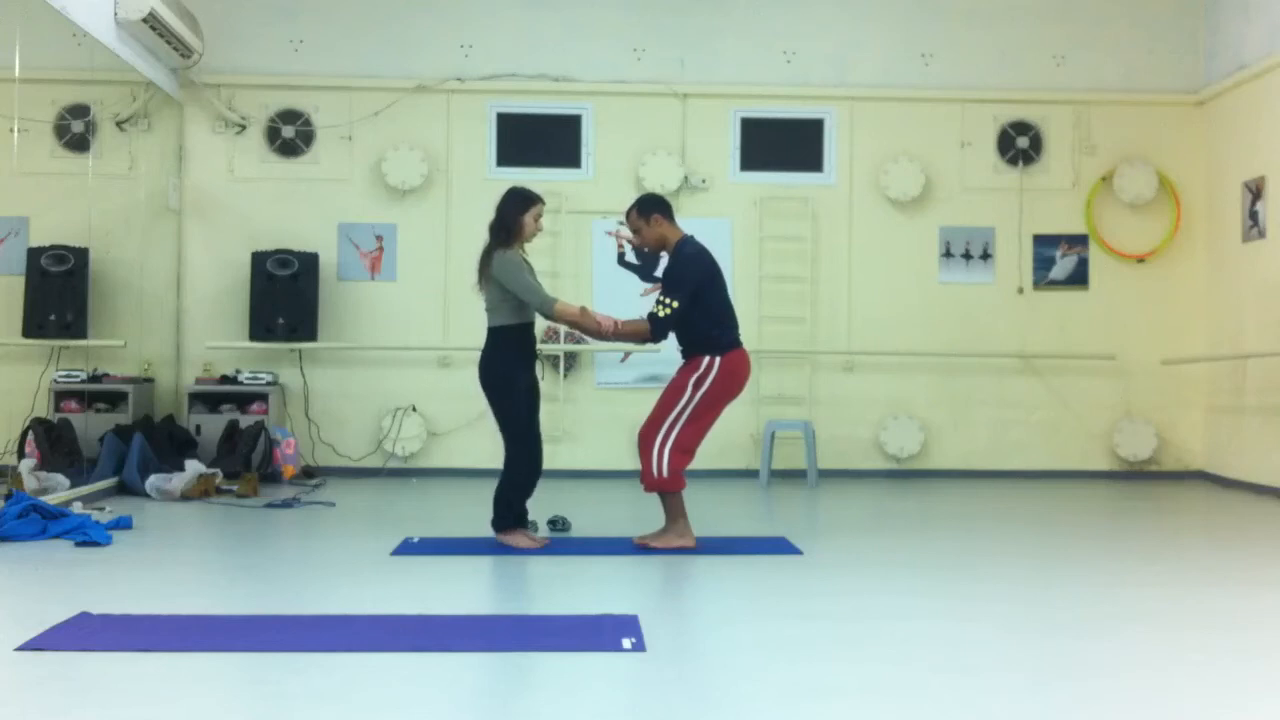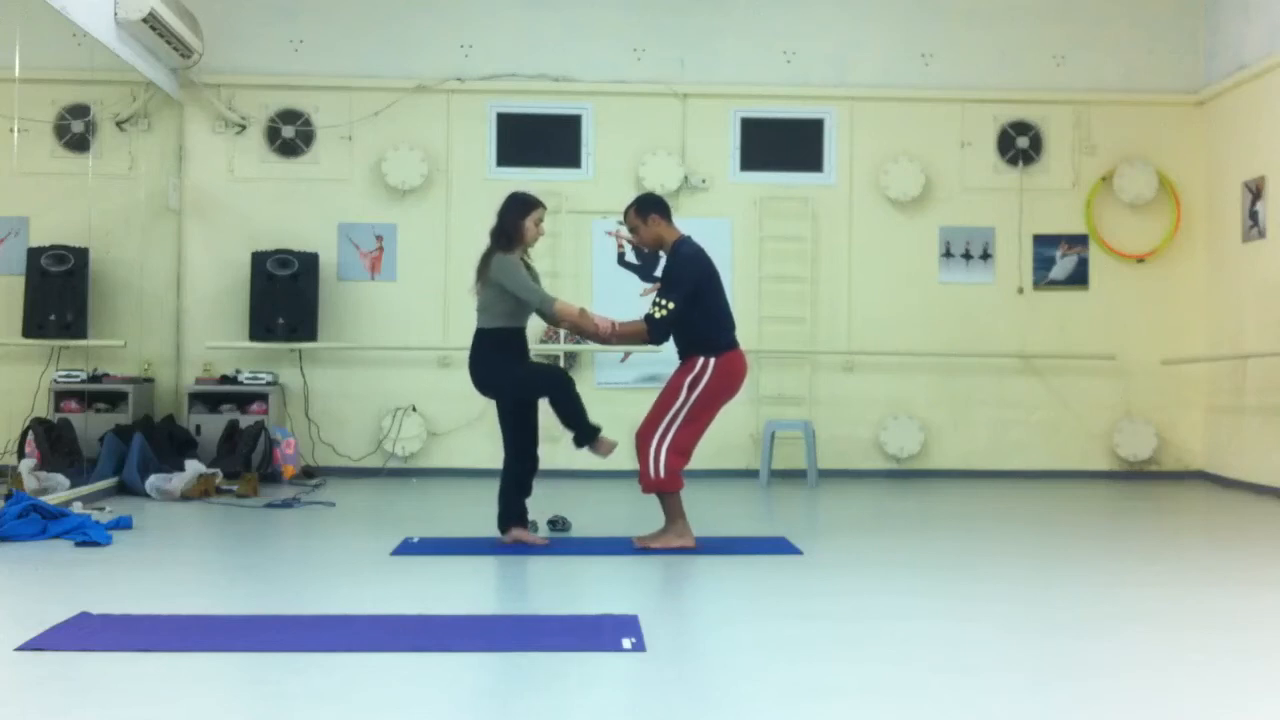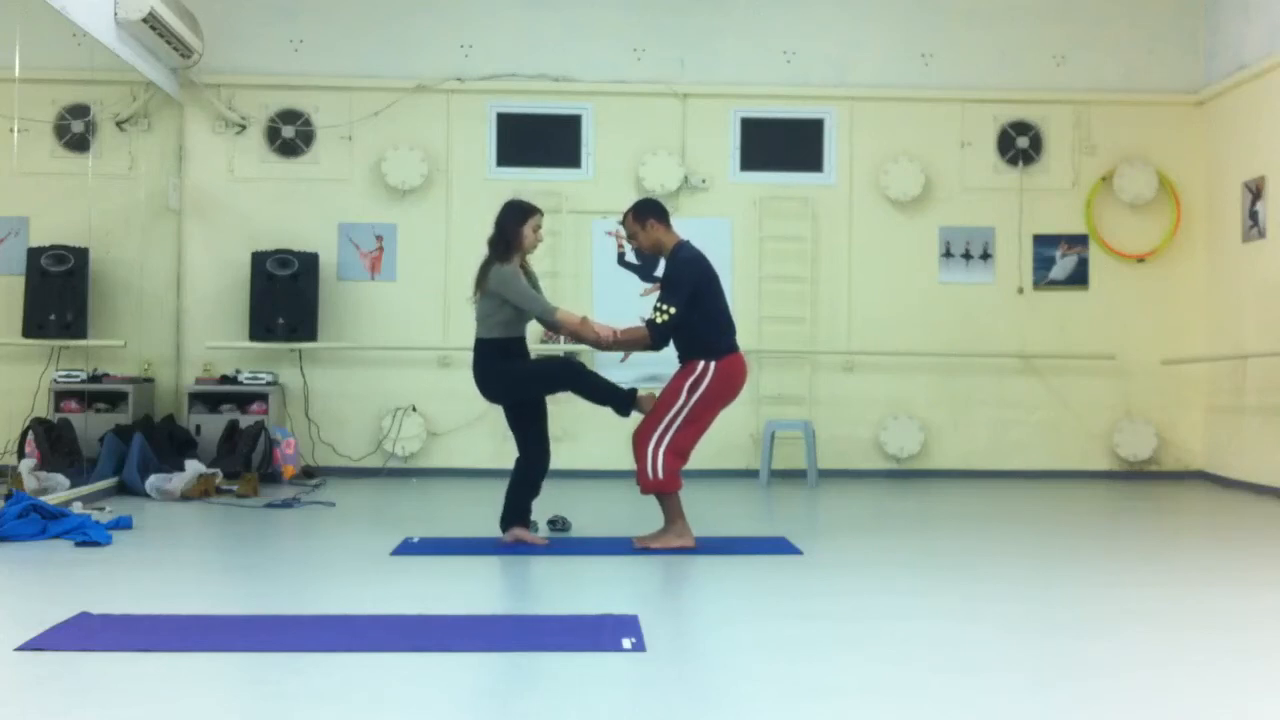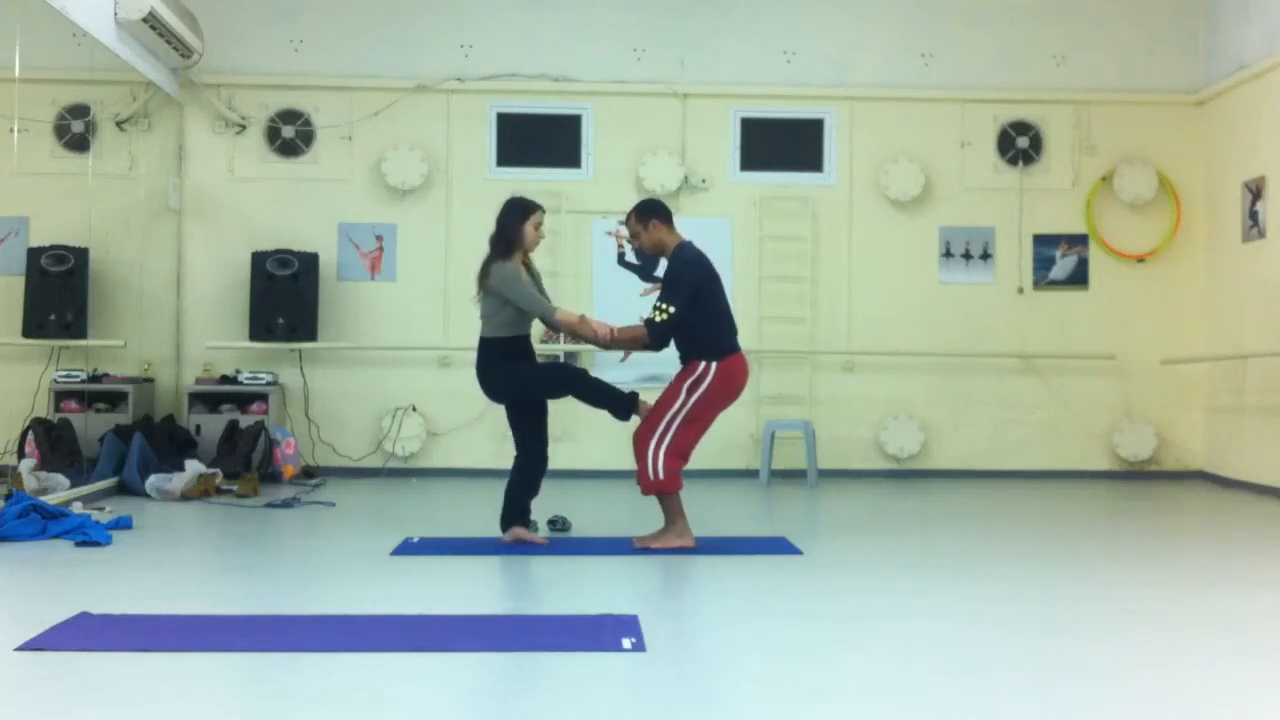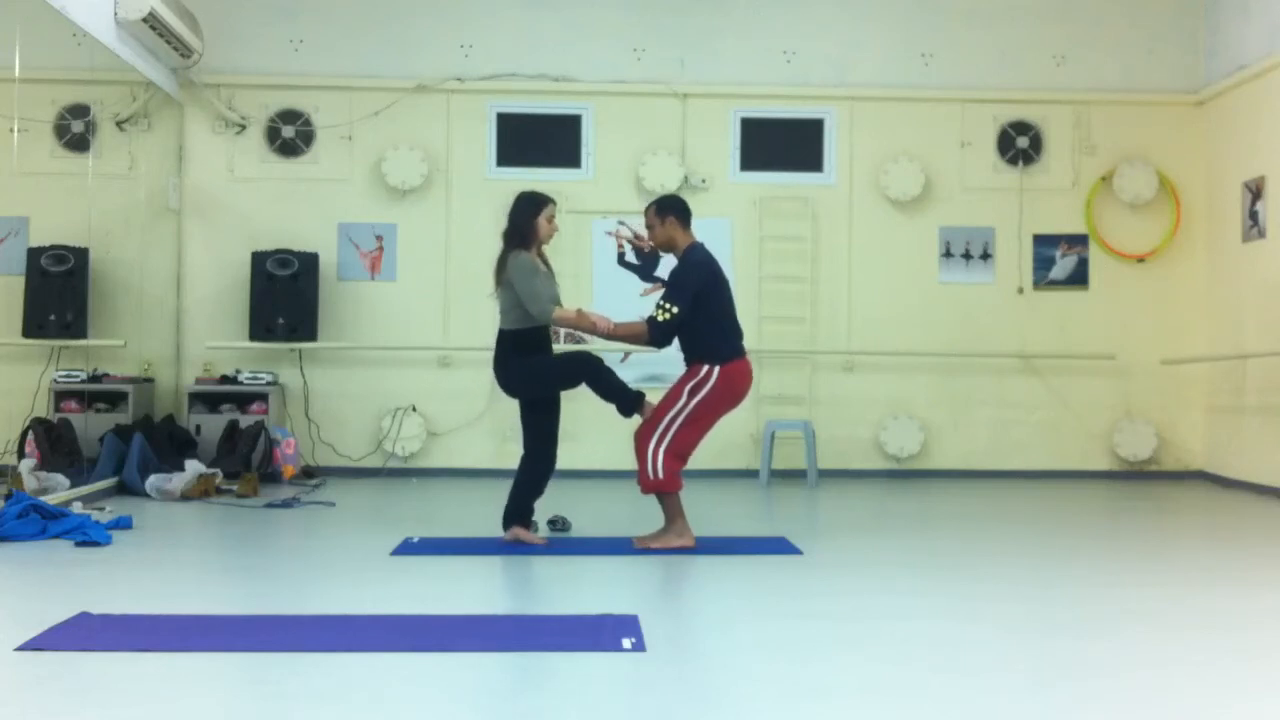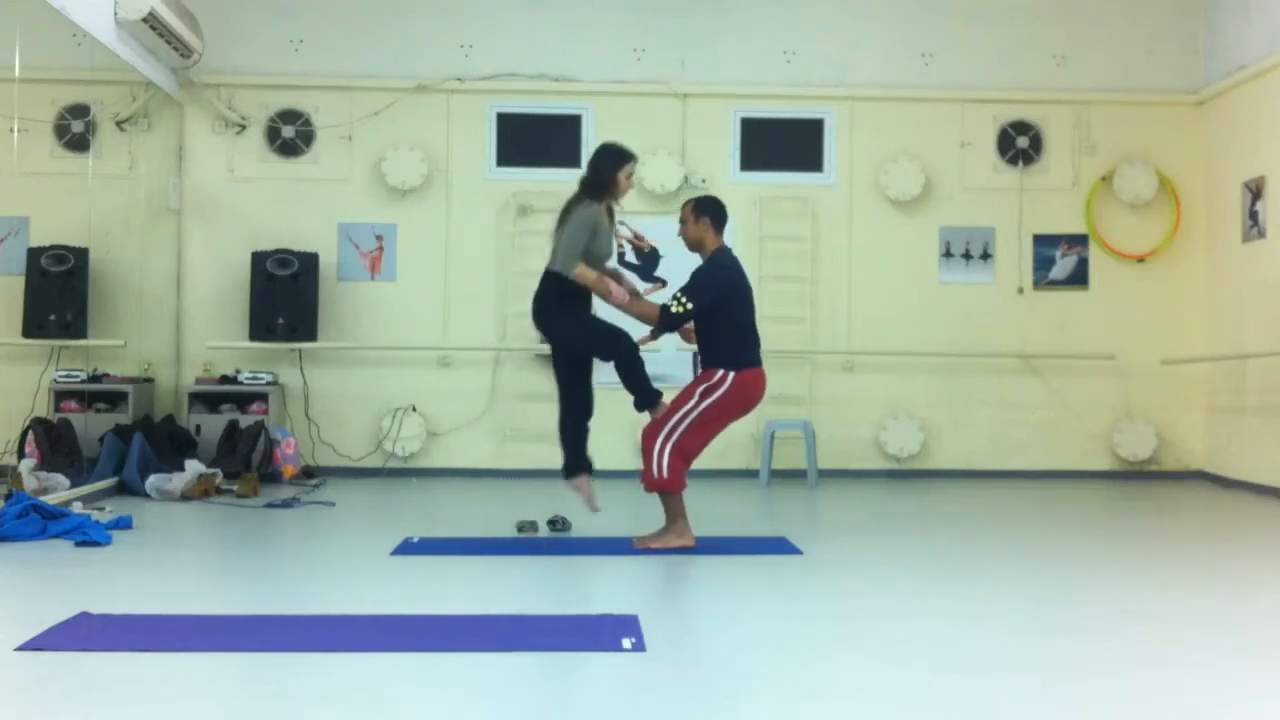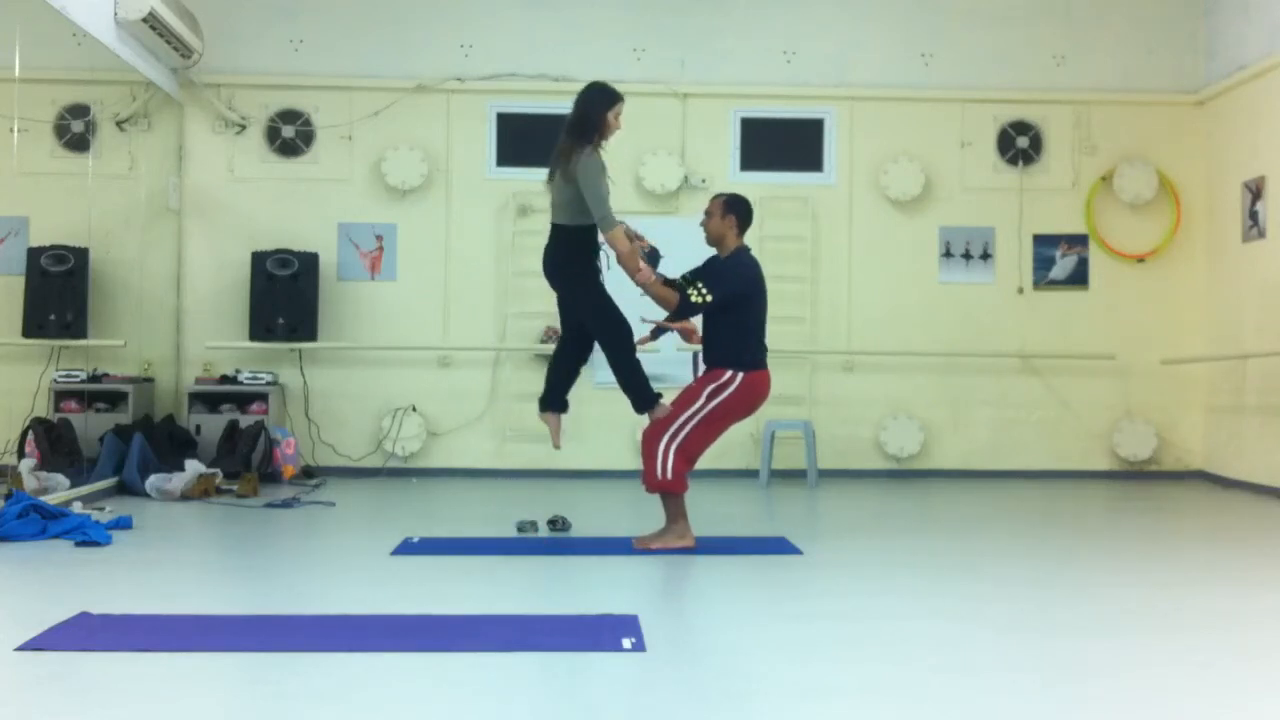
dt=0.7s
person 1, frame 1
left shoulder: (516, 259)
right shoulder: (502, 258)
left elbow: (540, 306)
right elbow: (541, 301)
left wrist: (584, 322)
right wrist: (589, 316)
left hip: (518, 360)
right hip: (503, 361)
left knee: (524, 446)
right knee: (524, 445)
left ankle: (514, 524)
right ankle: (507, 525)
person 1, frame 2
left shoulder: (521, 263)
right shoulder: (501, 261)
left elbow: (546, 312)
right elbow: (542, 301)
left wrist: (586, 326)
right wrist: (587, 317)
left hip: (512, 356)
right hip: (491, 359)
left knee: (523, 448)
right knee: (557, 379)
left ankle: (512, 524)
right ankle: (589, 437)
person 1, frame 3
left shoulder: (524, 272)
right shoulder: (499, 272)
left elbow: (548, 320)
right elbow: (543, 310)
left wrist: (586, 332)
right wrist: (589, 326)
left hip: (516, 364)
right hip: (494, 367)
left knee: (536, 452)
right knee: (567, 371)
left ankle: (514, 524)
right ankle: (632, 402)
person 1, frame 4
left shoulder: (527, 270)
right shoulder: (501, 270)
left elbow: (548, 316)
right elbow: (543, 310)
left wrist: (584, 330)
right wrist: (588, 323)
left hip: (521, 362)
right hip: (498, 366)
left knee: (534, 451)
right knee: (569, 377)
left ankle: (514, 524)
right ankle: (637, 407)
person 1, frame 5
left shoulder: (539, 261)
right shoulder: (519, 261)
left elbow: (552, 314)
right elbow: (541, 311)
left wrist: (589, 323)
right wrist: (587, 318)
left hip: (535, 359)
right hip: (516, 361)
left knee: (541, 451)
right knee: (586, 365)
left ankle: (516, 523)
right ankle: (640, 406)
person 1, frame 6
left shoulder: (604, 212)
right shoulder: (587, 211)
right elbow: (565, 262)
left wrist: (616, 278)
right wrist: (605, 286)
left hip: (572, 307)
right hip: (555, 306)
left knee: (576, 396)
right knee: (619, 343)
left ankle: (577, 470)
right ankle: (654, 406)
person 1, frame 7
left shoulder: (575, 154)
right shoulder: (585, 159)
right elbow: (602, 217)
left wrist: (625, 241)
right wrist: (632, 261)
left hip: (569, 255)
right hip: (572, 258)
left knee: (578, 336)
right knee: (616, 333)
left ankle: (551, 407)
right ankle: (651, 406)
person 2, frame 1
left shoulder: (687, 259)
right shoulder: (685, 256)
left elbow: (658, 325)
right elbow: (662, 326)
left wrist: (608, 329)
right wrist: (613, 330)
left hip: (717, 365)
right hip: (711, 362)
left knee: (660, 441)
right knee: (657, 440)
left ankle: (680, 530)
right ankle: (675, 527)
person 2, frame 2
left shoulder: (685, 259)
right shoulder: (683, 256)
left elbow: (656, 327)
right elbow: (660, 329)
left wrist: (609, 330)
right wrist: (612, 335)
left hip: (713, 365)
right hip: (709, 363)
left knee: (657, 442)
right knee: (656, 441)
left ankle: (679, 531)
right ankle: (675, 528)
person 2, frame 3
left shoulder: (684, 263)
right shoulder: (684, 260)
left elbow: (657, 332)
right elbow: (661, 333)
left wrist: (608, 337)
right wrist: (613, 340)
left hip: (713, 369)
right hip: (709, 367)
left knee: (653, 442)
right knee: (654, 441)
left ankle: (678, 530)
right ankle: (675, 528)
person 2, frame 4
left shoulder: (685, 264)
right shoulder: (685, 261)
left elbow: (656, 331)
right elbow: (661, 335)
left wrist: (607, 335)
right wrist: (613, 339)
left hip: (714, 370)
right hip: (712, 367)
left knee: (654, 442)
right knee: (655, 441)
left ankle: (679, 530)
right ankle: (674, 527)
person 2, frame 5
left shoulder: (691, 267)
right shoulder: (697, 262)
left elbow: (658, 331)
right elbow: (667, 331)
left wrist: (604, 329)
right wrist: (612, 329)
left hip: (718, 374)
right hip: (719, 371)
left knee: (654, 441)
right knee: (656, 440)
left ankle: (678, 530)
right ankle: (675, 527)
person 2, frame 6
left shoulder: (716, 270)
right shoulder: (721, 266)
left elbow: (669, 319)
right elbow: (682, 318)
left wrist: (620, 299)
right wrist: (632, 296)
left hip: (732, 379)
right hip: (732, 376)
left knee: (660, 440)
right knee: (664, 439)
left ankle: (679, 530)
right ankle: (676, 527)
person 2, frame 7
left shoulder: (739, 268)
right shoulder: (721, 264)
left elbow: (684, 305)
right elbow: (676, 288)
left wrist: (641, 277)
left hip: (738, 379)
right hip: (730, 375)
left knee: (663, 439)
right knee: (665, 438)
left ankle: (680, 530)
right ankle: (675, 527)
